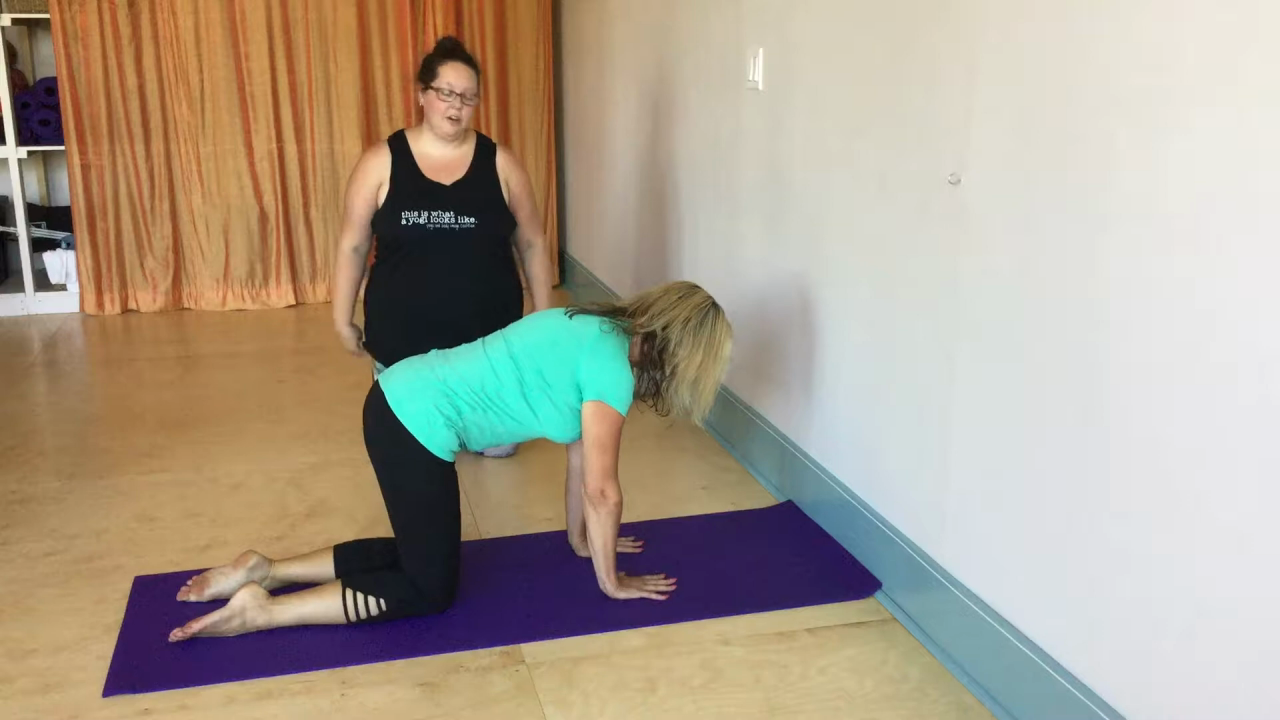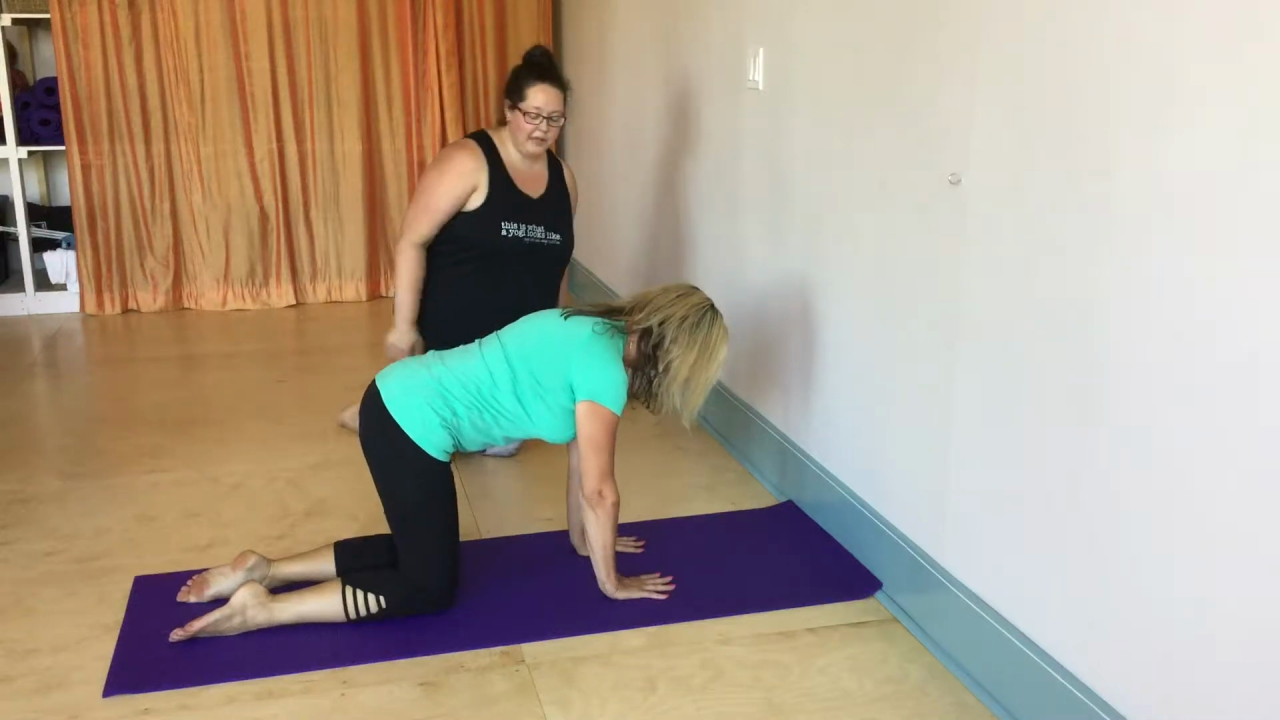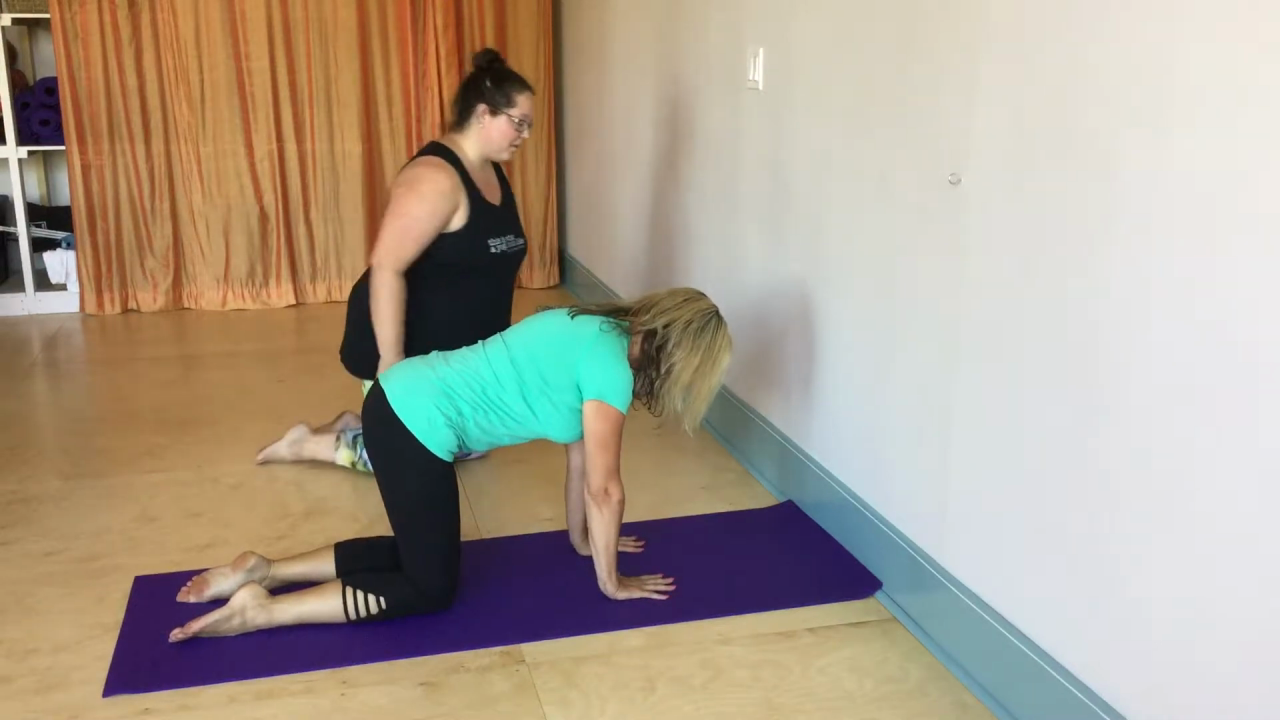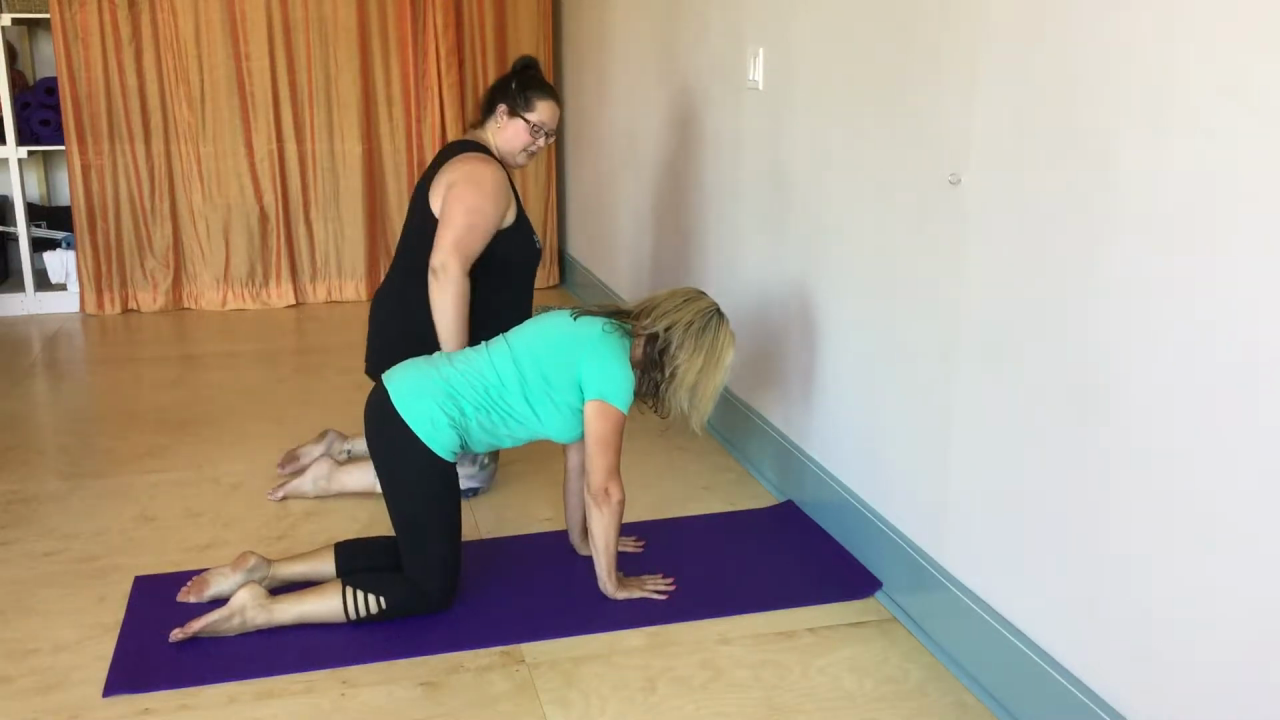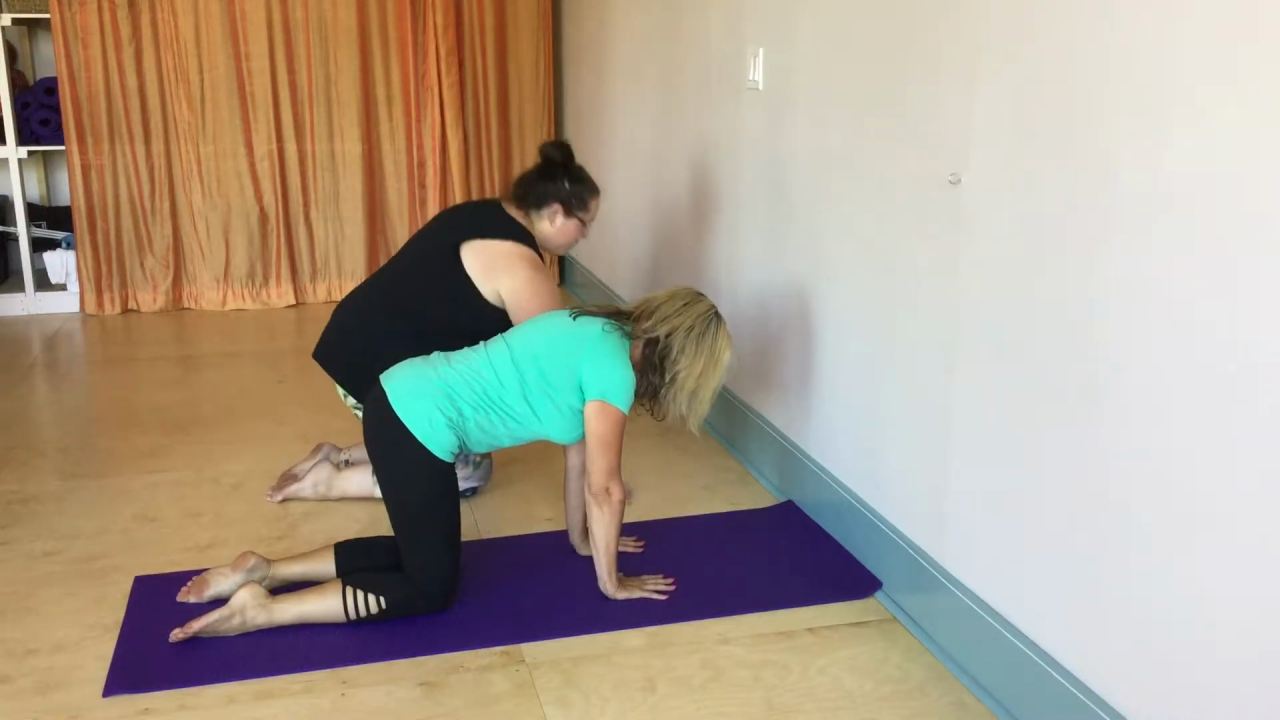
dt=1s
person 1, frame 1
left shoulder: (599, 335)
right shoulder: (613, 366)
left elbow: (579, 453)
right elbow: (602, 488)
left wrist: (581, 539)
right wrist: (611, 580)
left hip: (401, 401)
right hip: (416, 423)
left knee: (420, 553)
right knee: (431, 589)
left ankle: (263, 571)
right ankle: (260, 610)
person 1, frame 2
left shoulder: (596, 334)
right shoulder: (605, 366)
left elbow: (579, 453)
right elbow: (599, 488)
left wrist: (582, 538)
right wrist: (611, 581)
left hip: (398, 401)
right hip: (411, 423)
left knee: (420, 550)
right knee: (431, 587)
left ankle: (261, 570)
right ankle: (259, 609)
person 1, frame 3
left shoulder: (597, 333)
right shoulder: (611, 366)
left elbow: (579, 453)
right elbow: (604, 487)
left wrist: (582, 538)
right wrist: (612, 580)
left hip: (403, 400)
right hip: (416, 422)
left knee: (420, 552)
right knee: (431, 588)
left ankle: (262, 570)
right ankle: (259, 609)
person 1, frame 4
left shoulder: (601, 334)
right shoulder: (614, 367)
left elbow: (579, 453)
right elbow: (604, 487)
left wrist: (582, 538)
right wrist: (611, 581)
left hip: (405, 400)
right hip: (419, 423)
left knee: (420, 552)
right knee: (431, 588)
left ankle: (263, 569)
right ankle: (259, 609)
person 1, frame 5
left shoulder: (598, 335)
right shoulder: (614, 367)
left elbow: (577, 450)
right elbow: (603, 486)
left wrist: (581, 538)
right wrist: (611, 581)
left hip: (403, 400)
right hip: (417, 424)
left knee: (420, 552)
right knee: (432, 588)
left ankle: (262, 570)
right ankle: (259, 609)
person 2, frame 1
left shoulder: (500, 163)
right shoulder: (382, 162)
left elbow: (532, 243)
right elbow: (352, 246)
right wrist: (343, 320)
left hip: (487, 336)
right hip: (403, 339)
left knee: (498, 445)
person 2, frame 2
left shoulder: (562, 176)
right shoulder: (467, 162)
left elbow: (558, 259)
right elbow: (412, 241)
right wrist: (403, 324)
right hip: (444, 332)
left knee: (502, 444)
person 2, frame 3
left shoulder: (491, 172)
right shoulder: (436, 178)
right elbow: (386, 267)
right wrist: (390, 359)
left hip: (462, 352)
right hip: (413, 353)
left ankle: (359, 426)
person 2, frame 4
left shoulder: (469, 159)
right shoulder: (483, 176)
right elbow: (447, 267)
left hip: (418, 338)
right hip: (427, 348)
right knee: (471, 472)
left ankle: (340, 447)
person 2, frame 5
left shoulder: (487, 216)
right shoulder: (520, 267)
left hip: (360, 344)
right hip: (381, 369)
right knee: (469, 473)
left ankle: (336, 457)
right ankle: (329, 481)
